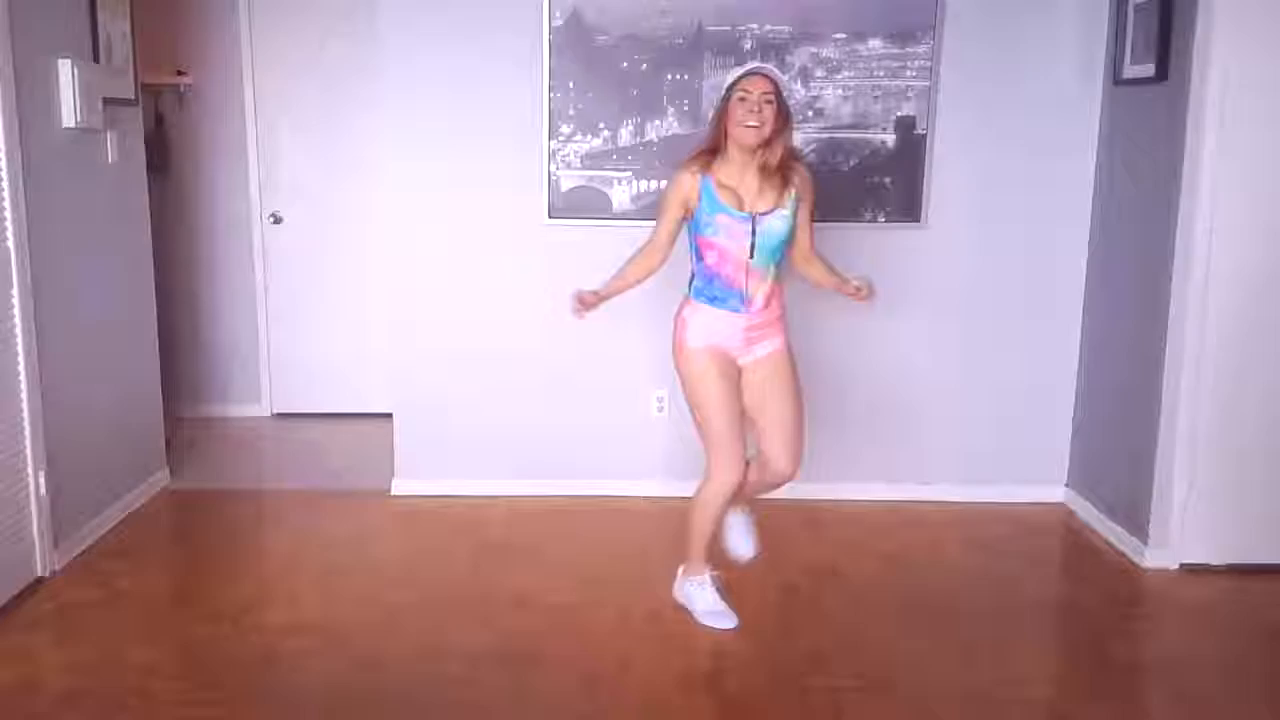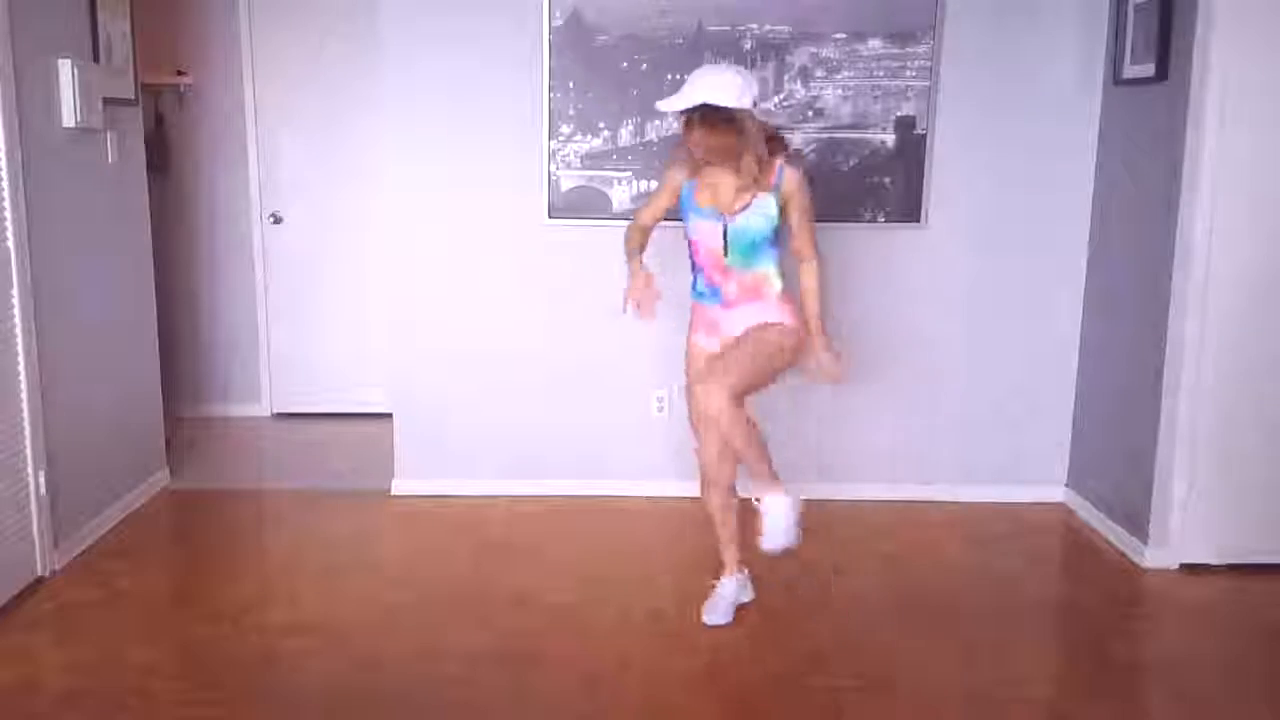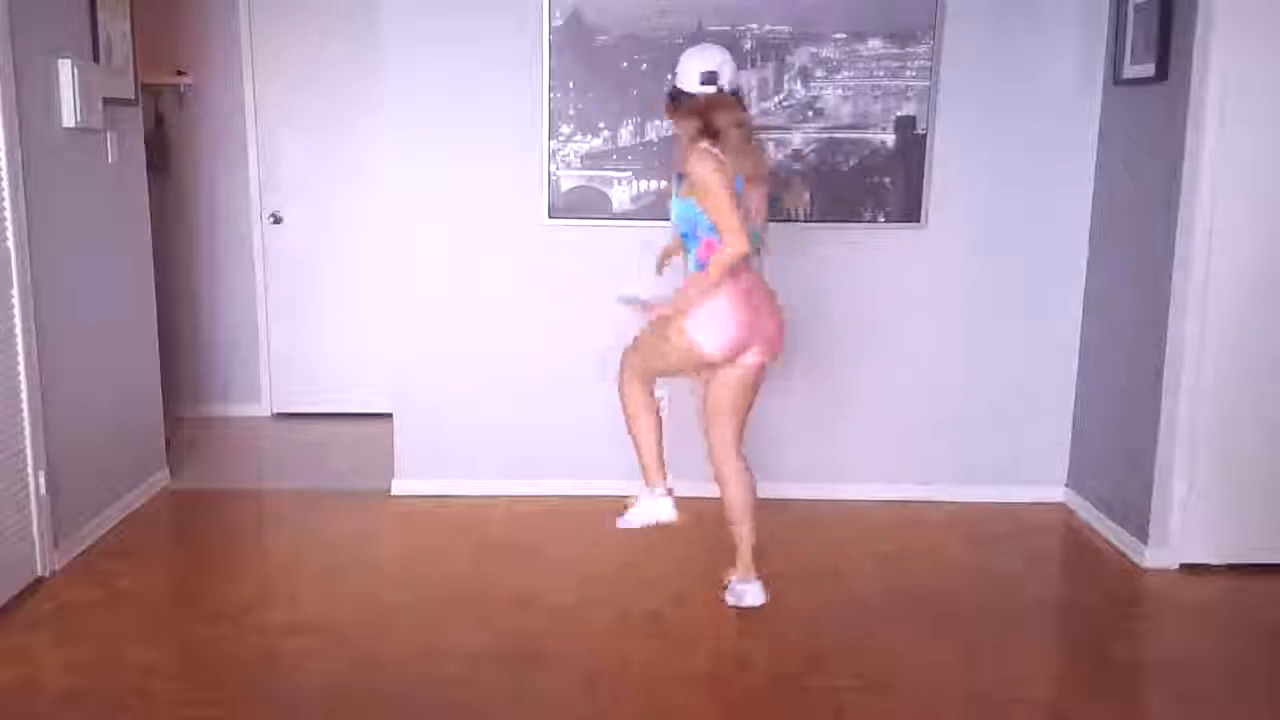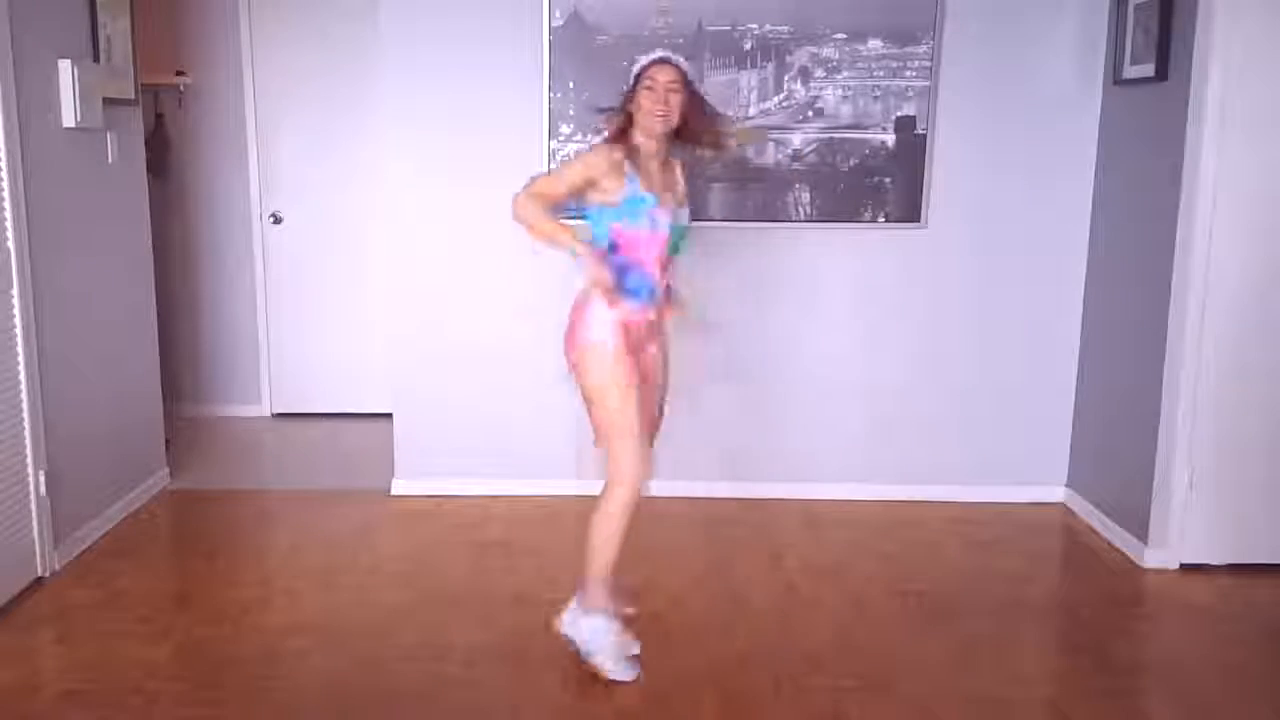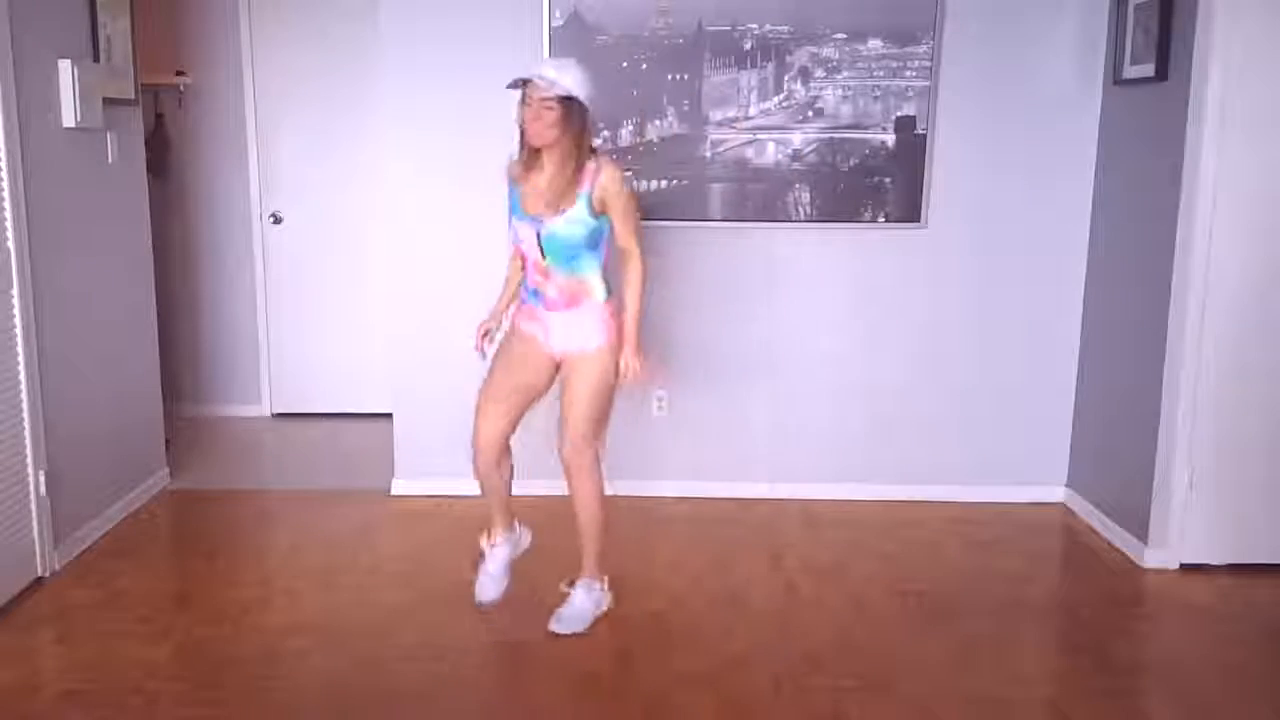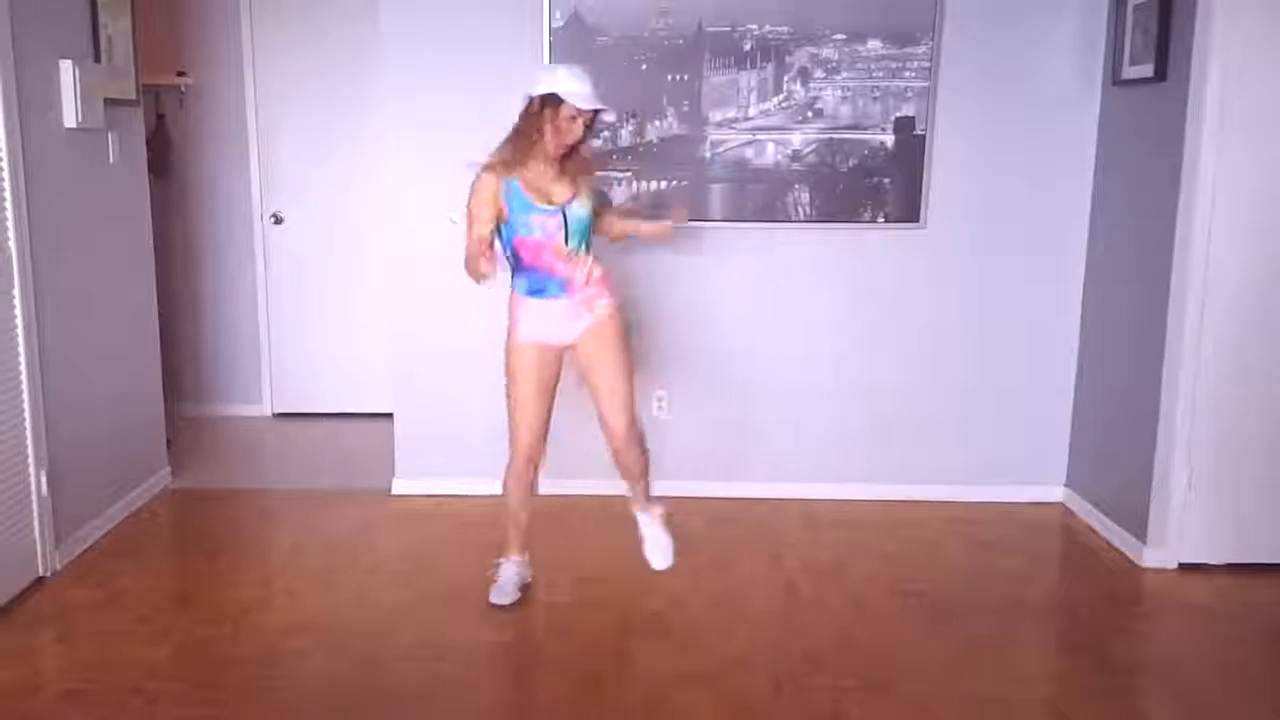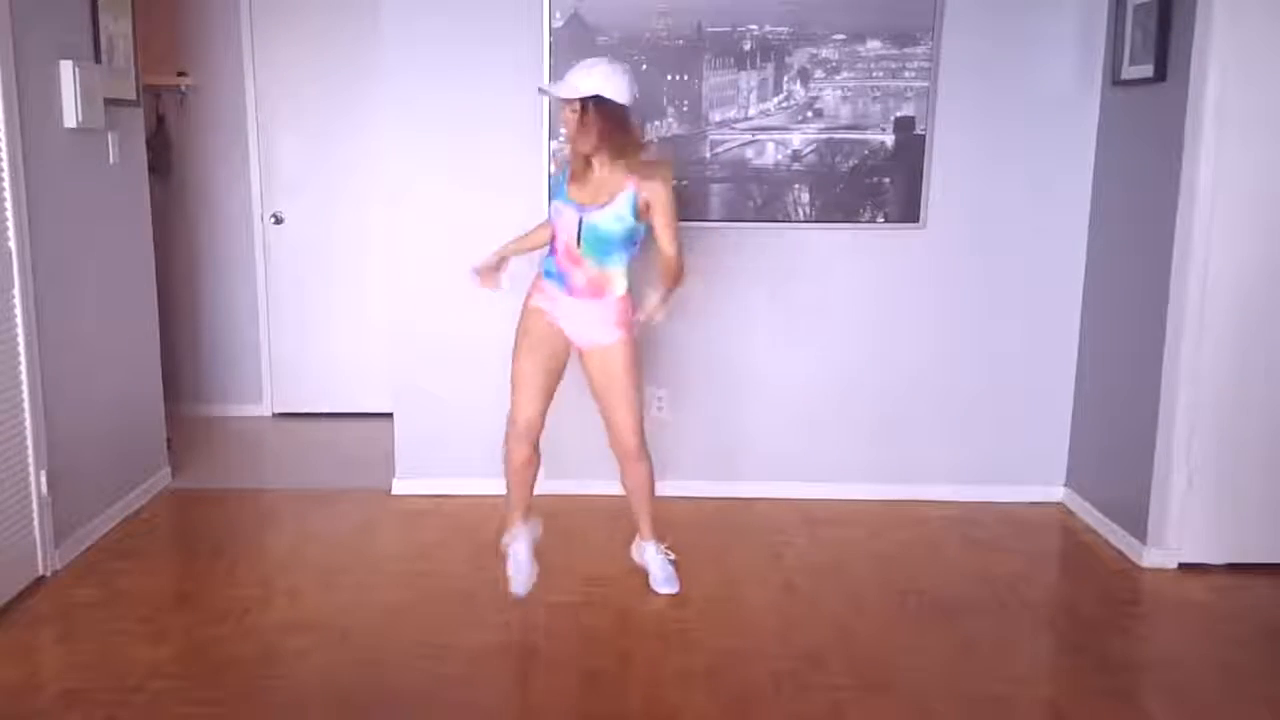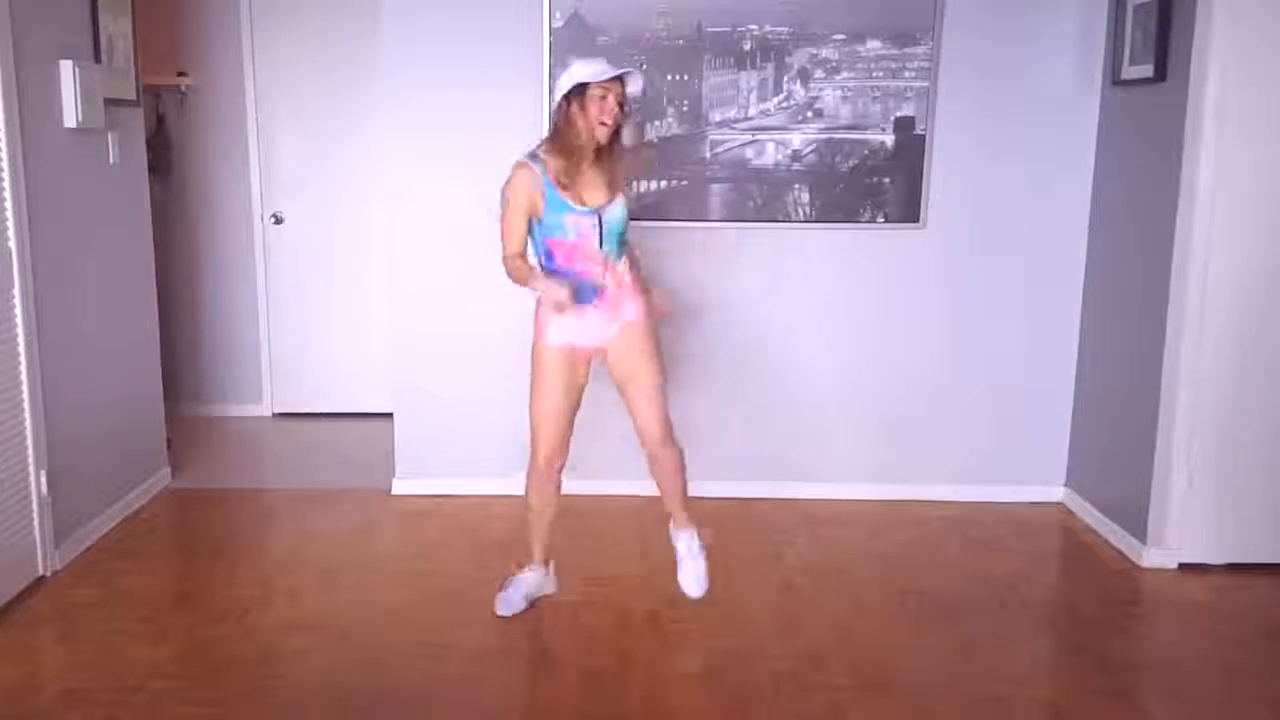
dt=0.5s
person 1, frame 1
left shoulder: (796, 181)
right shoulder: (692, 180)
right elbow: (653, 254)
left wrist: (844, 285)
right wrist: (599, 295)
left hip: (765, 336)
right hip: (704, 333)
left knee: (782, 461)
right knee: (728, 461)
left ankle: (733, 507)
right ankle: (693, 575)
person 1, frame 2
left shoulder: (783, 178)
right shoulder: (684, 175)
left elbow: (806, 258)
right elbow: (641, 223)
left wrist: (816, 334)
right wrist: (636, 265)
left hip: (770, 323)
right hip: (709, 329)
left knee: (714, 391)
right knee: (713, 466)
left ankle: (773, 489)
right ankle: (732, 575)
person 1, frame 3
left shoulder: (699, 159)
right shoulder: (746, 152)
left elbow: (737, 243)
left wrist: (684, 301)
left hip: (717, 312)
right hip: (757, 312)
left knee: (632, 373)
right knee: (725, 446)
left ankle: (655, 492)
right ankle: (746, 577)
person 1, frame 4
left shoulder: (675, 172)
right shoulder: (604, 159)
right elbow: (526, 204)
left wrist: (663, 291)
right wrist: (588, 256)
left hip: (646, 331)
right hip: (604, 327)
left knee: (626, 474)
right knee: (629, 473)
left ankle: (594, 604)
right ankle: (591, 608)
person 1, frame 5
left shoulder: (602, 179)
right shoulder: (518, 174)
left elbow: (630, 256)
left wrist: (630, 340)
right wrist: (498, 307)
left hip: (591, 328)
right hip: (532, 324)
left knee: (577, 460)
right knee: (486, 436)
left ankle: (590, 584)
right ankle: (502, 536)
person 1, frame 6
left shoulder: (579, 169)
right shoulder: (494, 181)
right elbow: (474, 260)
left wrist: (652, 228)
right wrist: (480, 261)
left hip: (593, 309)
right hip: (534, 319)
left knee: (621, 426)
right knee: (526, 448)
left ankle: (645, 508)
right ankle: (513, 560)
person 1, frame 7
left shoulder: (649, 180)
right shoulder: (569, 167)
left elbow: (671, 257)
left wrist: (663, 289)
right wrist: (506, 254)
left hip: (607, 319)
right hip: (548, 307)
left knee: (629, 442)
right knee: (525, 421)
left ankle: (647, 544)
right ankle: (519, 527)
person 1, frame 8
left shoulder: (612, 170)
right shoulder: (528, 176)
right elbow: (513, 259)
left wrist: (645, 290)
right wrist: (541, 283)
left hip: (624, 315)
right hip: (563, 325)
left knee: (656, 434)
right knee: (546, 456)
left ankle: (683, 534)
right ankle: (536, 570)
